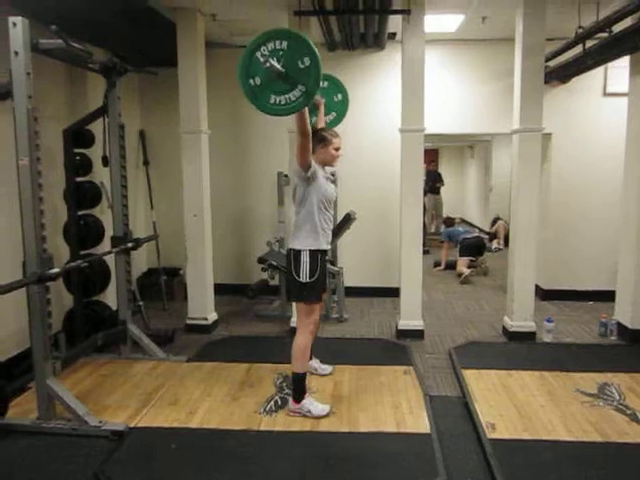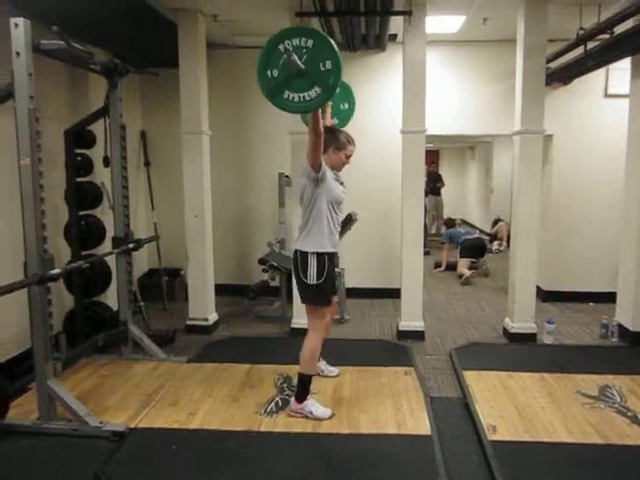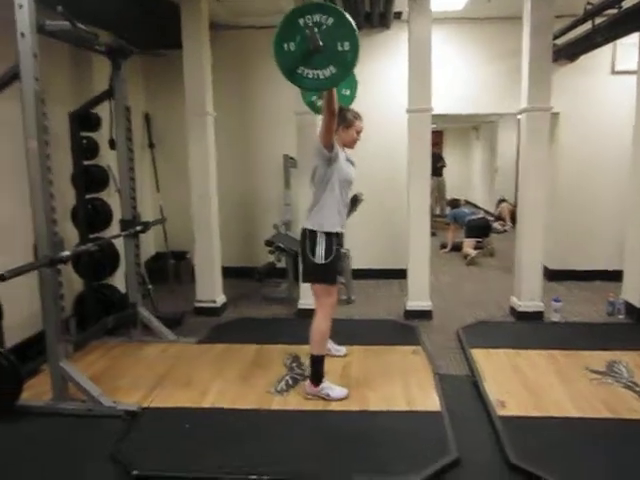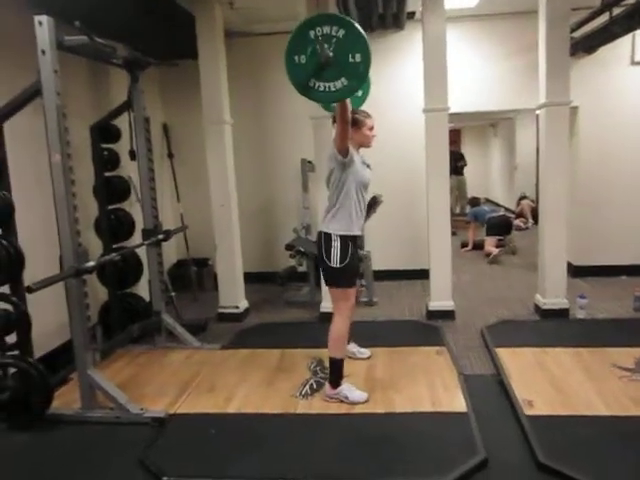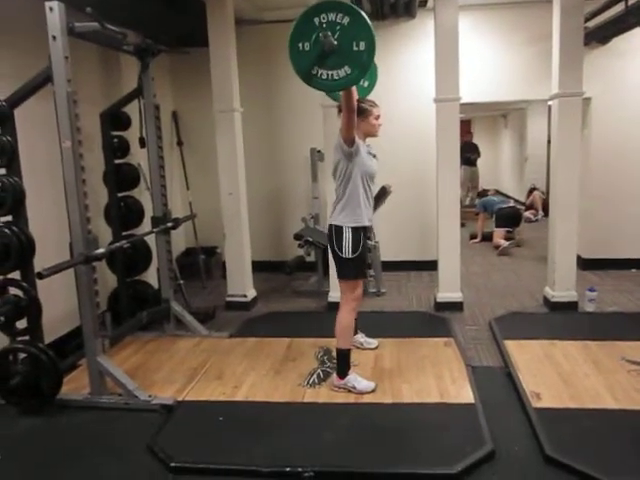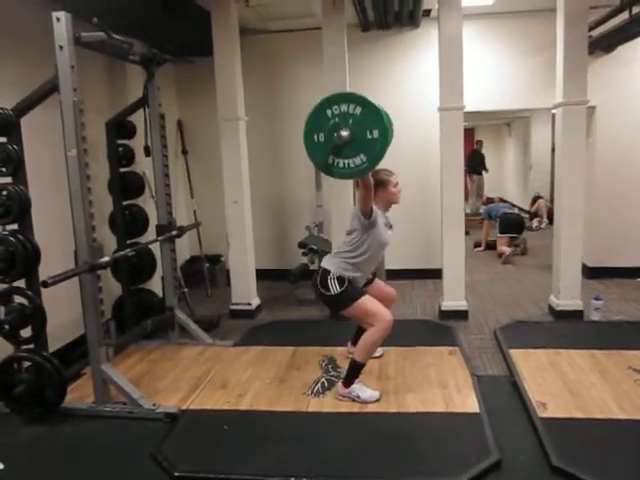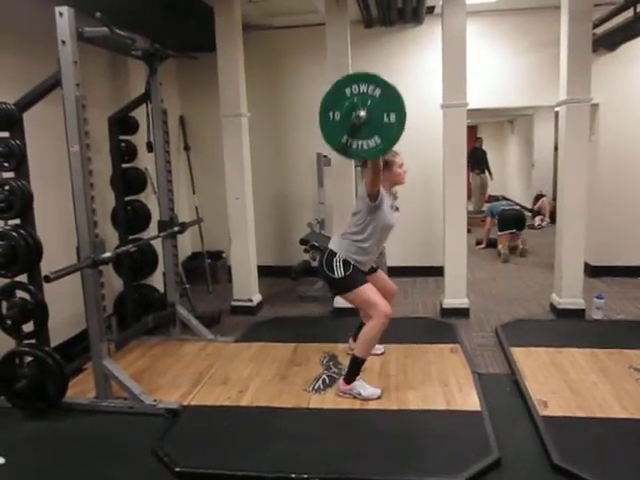
dt=0.7s
person 1, frame 1
left shoulder: (323, 173)
right shoulder: (308, 172)
left elbow: (318, 134)
right elbow: (304, 135)
left wrist: (321, 109)
left hip: (317, 251)
right hip: (305, 253)
left knee: (315, 315)
right knee: (307, 322)
left ankle: (307, 360)
right ankle: (298, 399)
person 1, frame 2
left shoulder: (331, 174)
right shoulder: (317, 171)
left elbow: (327, 134)
right elbow: (316, 135)
left wrist: (327, 109)
left hip: (325, 254)
right hip: (312, 255)
left knee: (329, 314)
right knee: (319, 324)
left ankle: (315, 361)
right ankle: (300, 400)
person 1, frame 3
left shoulder: (340, 154)
right shoulder: (328, 151)
left elbow: (335, 116)
right elbow: (330, 115)
left wrist: (332, 88)
left hip: (330, 233)
right hip: (319, 235)
left knee: (330, 297)
right knee: (326, 304)
left ankle: (322, 342)
right ankle: (315, 382)
person 1, frame 4
left shoulder: (356, 157)
right shoulder: (343, 154)
left elbow: (347, 120)
right elbow: (343, 120)
left hip: (348, 235)
right hip: (336, 237)
left knee: (348, 300)
right knee: (344, 307)
left ankle: (344, 344)
right ankle: (335, 384)
person 1, frame 5
left shoulder: (362, 146)
right shoulder: (349, 145)
left elbow: (354, 109)
right elbow: (349, 109)
left wrist: (354, 82)
left hip: (356, 227)
right hip: (346, 229)
left knee: (355, 293)
right knee: (351, 299)
left ankle: (353, 335)
right ankle: (342, 376)
person 1, frame 6
left shoulder: (381, 213)
right shoulder: (368, 214)
left elbow: (369, 185)
right elbow: (365, 183)
left hip: (349, 275)
right hip: (332, 279)
left knee: (388, 297)
right knee: (383, 320)
left ankle: (356, 344)
right ankle: (348, 385)
person 1, frame 7
left shoulder: (386, 194)
right shoulder: (374, 196)
left elbow: (377, 166)
right elbow: (373, 167)
left hip: (356, 260)
right hip: (339, 262)
left knee: (388, 292)
right knee: (381, 313)
left ankle: (358, 341)
right ankle: (349, 382)
